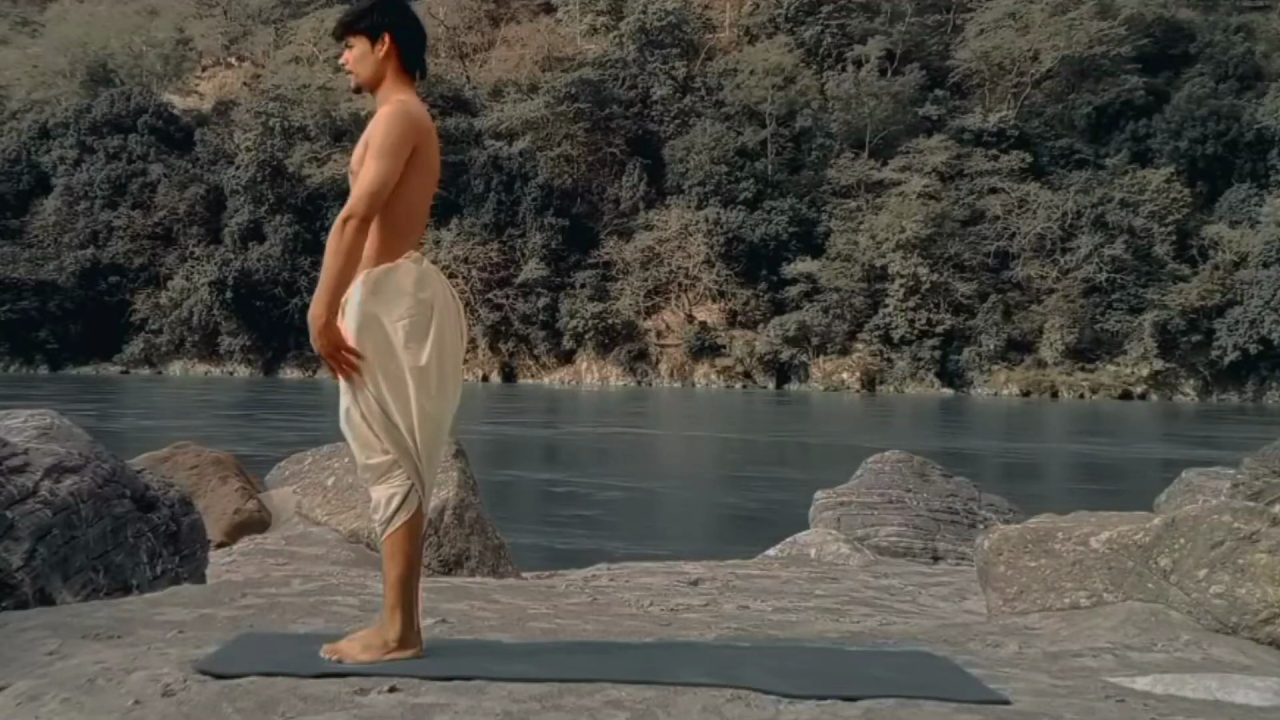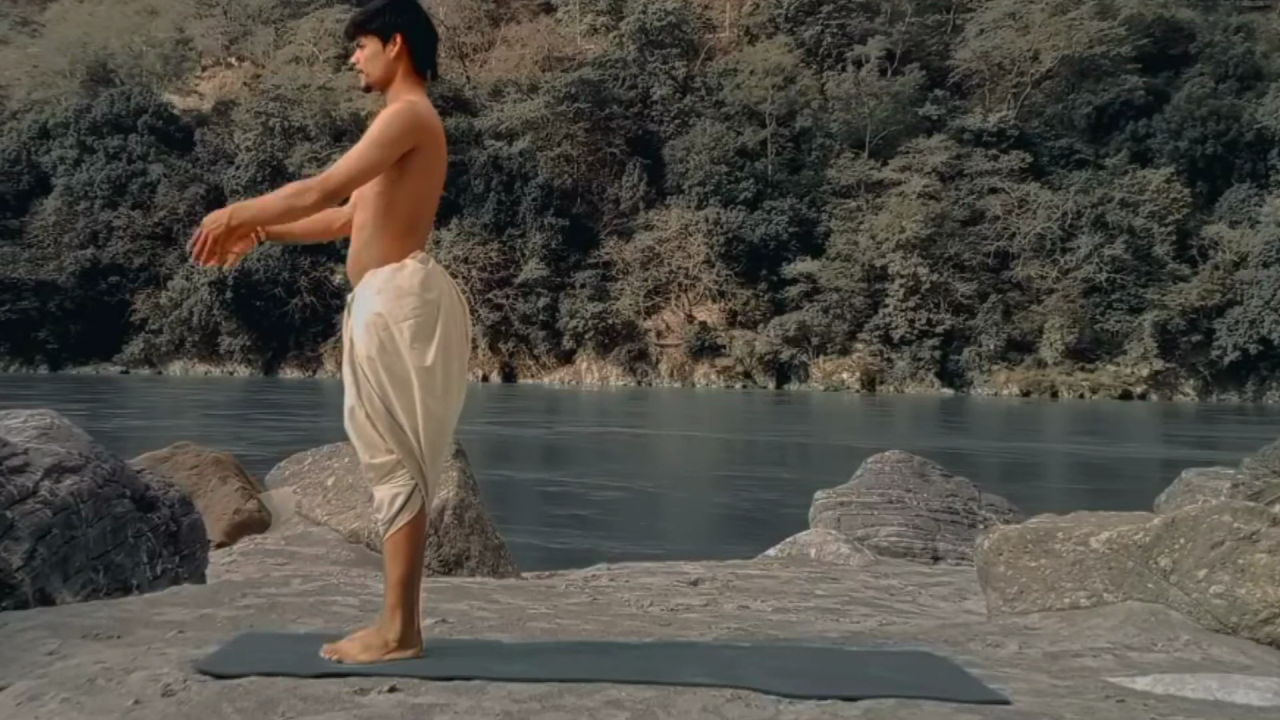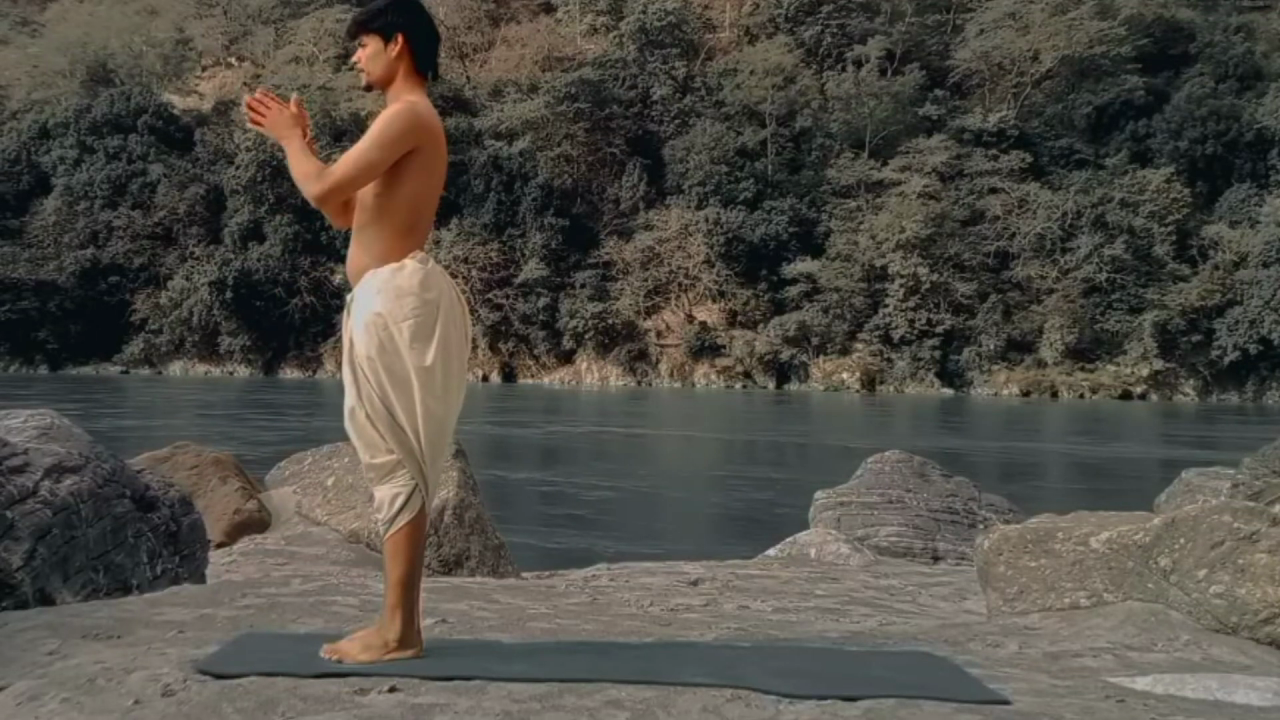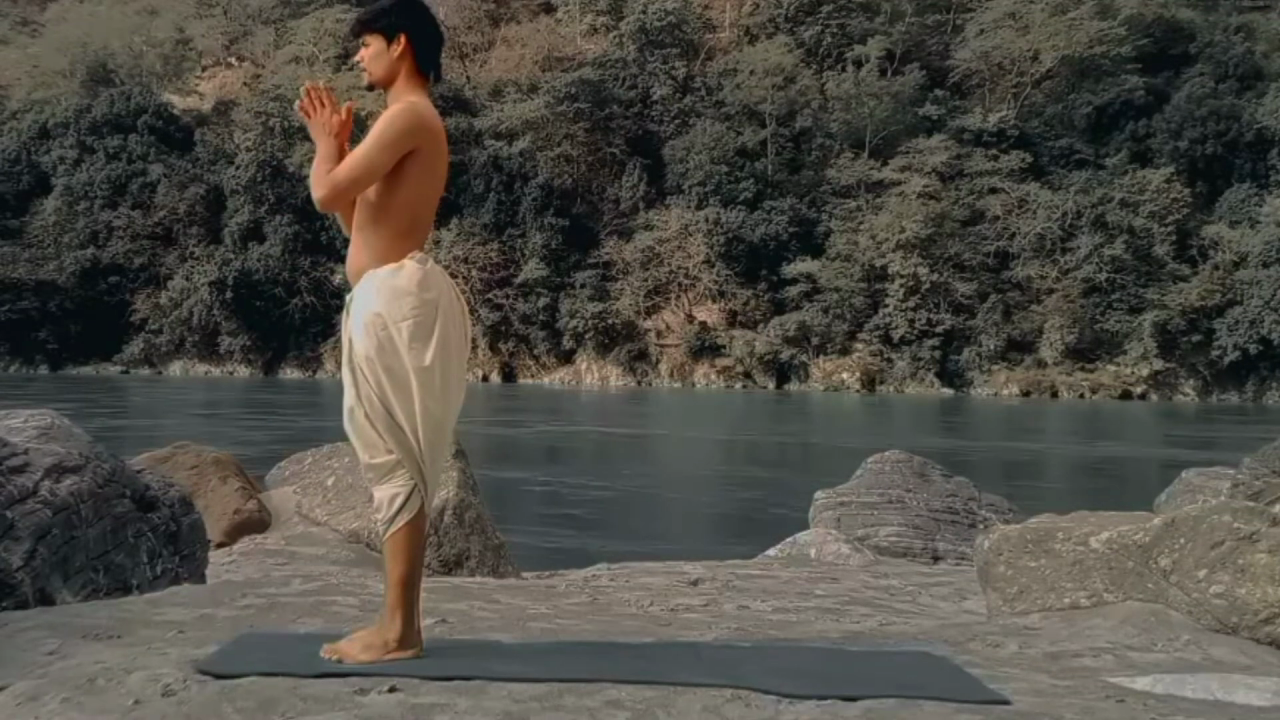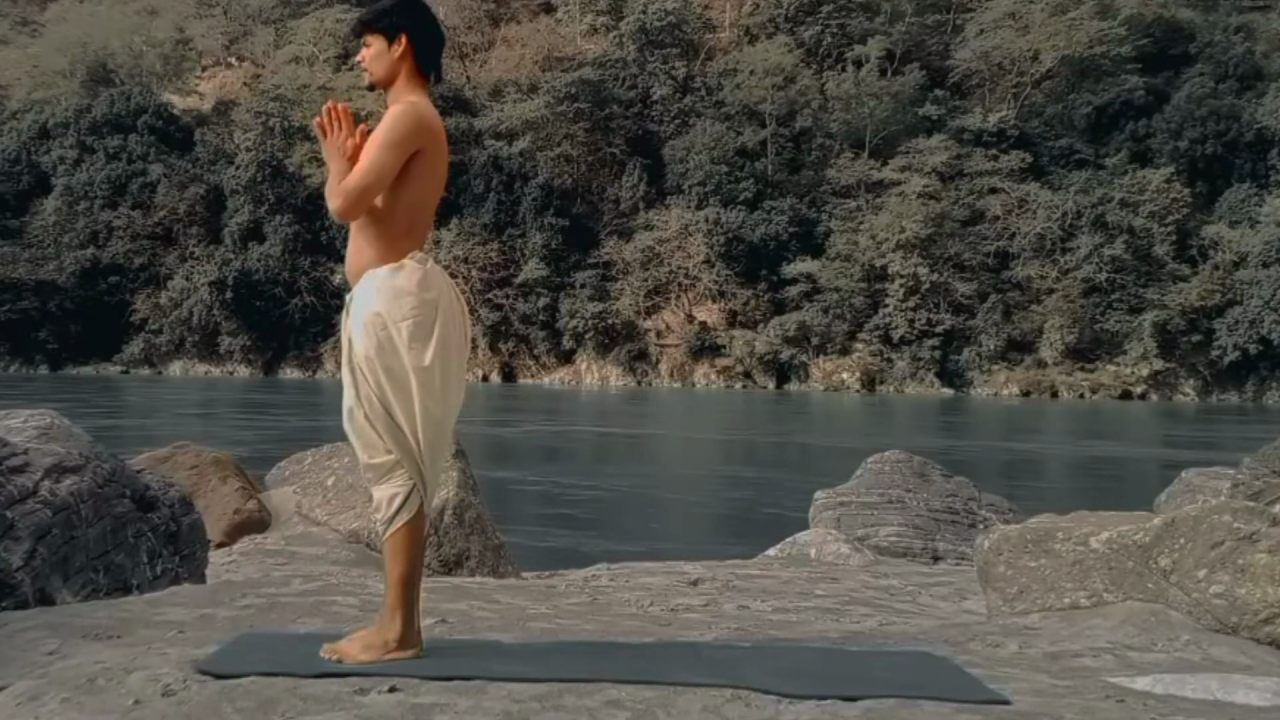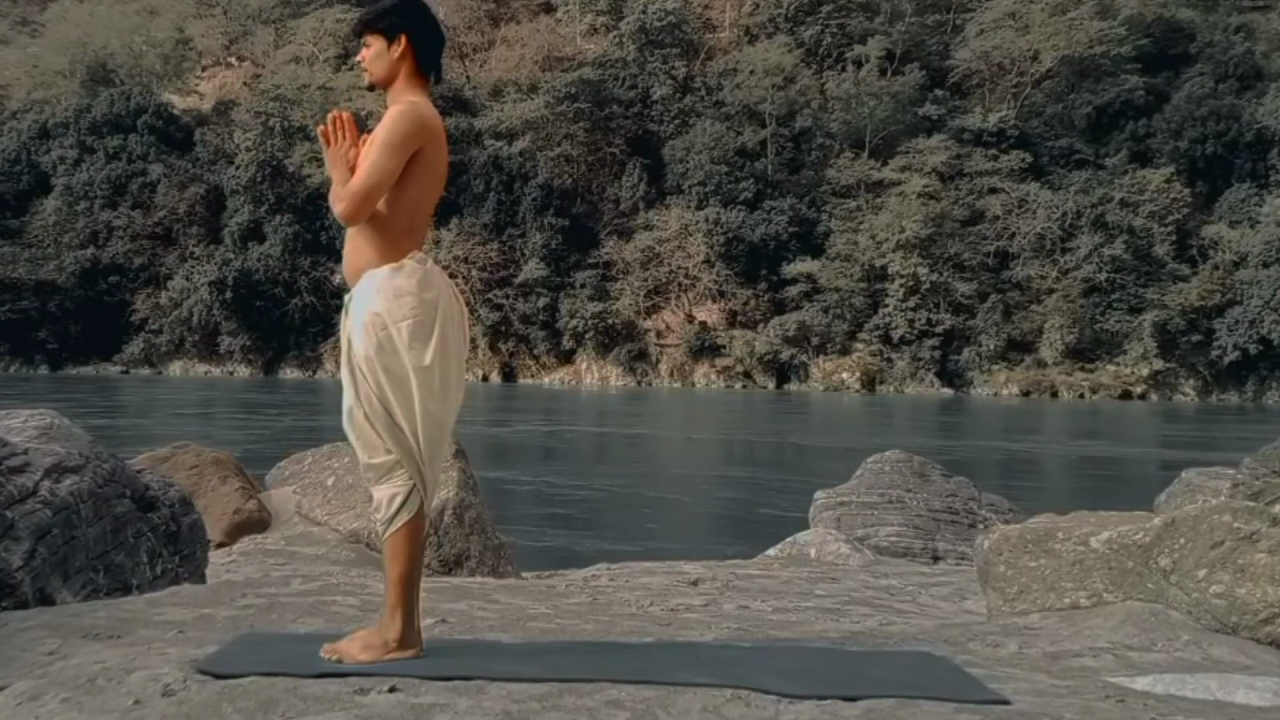
dt=0.3s
person 1, frame 1
left shoulder: (399, 114)
right shoulder: (399, 119)
left elbow: (356, 217)
left wrist: (322, 310)
right wrist: (343, 309)
left hip: (389, 299)
right hip: (384, 299)
left knee: (391, 463)
right knee: (390, 464)
left ankle: (398, 628)
right ankle: (396, 621)
person 1, frame 2
left shoulder: (407, 114)
right shoulder: (404, 122)
left elbow: (320, 192)
right elbow: (348, 215)
left wrist: (235, 217)
right wrist: (259, 230)
left hip: (395, 299)
right hip: (387, 298)
left knee: (396, 464)
right knee: (395, 465)
left ankle: (397, 629)
right ankle: (399, 620)
person 1, frame 3
left shoulder: (407, 114)
right shoulder: (405, 122)
left elbow: (325, 189)
right elbow: (347, 213)
left wrist: (289, 140)
right wrist: (299, 140)
left hip: (394, 298)
right hip: (387, 298)
left knee: (395, 463)
right knee: (395, 463)
left ankle: (398, 628)
right ankle: (398, 621)
person 1, frame 4
left shoulder: (407, 115)
right shoulder: (406, 122)
left elbow: (327, 196)
right elbow: (356, 215)
left wrist: (325, 144)
right wrist: (336, 145)
left hip: (394, 298)
right hip: (387, 297)
left knee: (394, 464)
right knee: (394, 465)
left ankle: (398, 628)
right ankle: (398, 620)
person 1, frame 5
left shoulder: (408, 114)
right shoulder: (406, 121)
left elbow: (343, 205)
right elbow: (367, 212)
left wrist: (337, 163)
right wrist: (350, 161)
left hip: (393, 299)
right hip: (388, 299)
left knee: (393, 464)
right knee: (394, 464)
left ankle: (398, 629)
right ankle: (397, 621)
person 1, frame 6
left shoulder: (408, 115)
right shoulder: (407, 123)
left elbow: (350, 209)
left wrist: (338, 168)
right wrist: (350, 165)
left hip: (393, 300)
right hip: (386, 299)
left knee: (394, 466)
right knee: (392, 466)
left ankle: (398, 629)
right ankle: (397, 620)
